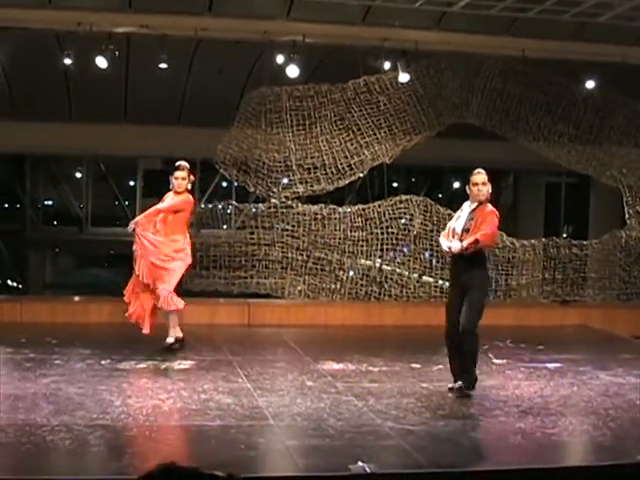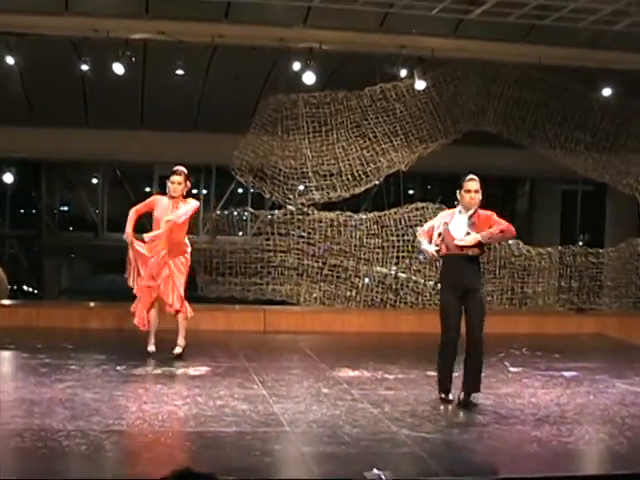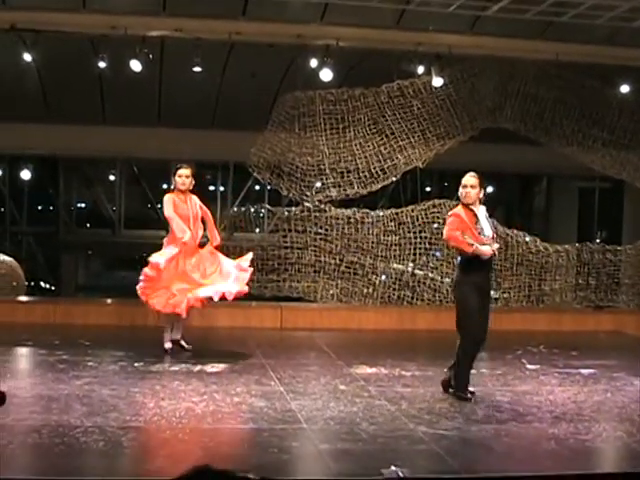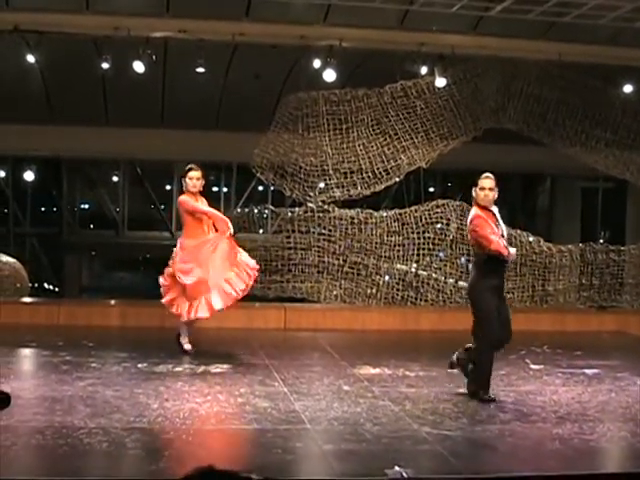
dt=0.5s
person 1, frame 1
left shoulder: (489, 213)
right shoulder: (461, 211)
left elbow: (487, 238)
right elbow: (446, 234)
left wrist: (462, 246)
right wrist: (447, 244)
left hip: (477, 277)
right hip: (457, 276)
left knee: (467, 327)
right knee: (452, 330)
left ankle: (467, 378)
right ankle: (461, 378)
person 1, frame 2
left shoulder: (485, 217)
right shoulder: (446, 216)
left elbow: (508, 230)
right elbow: (424, 231)
left wrist: (482, 236)
right wrist: (425, 245)
left hip: (473, 283)
right hip: (449, 282)
left knee: (475, 338)
right knee: (450, 336)
left ankle: (468, 391)
right ankle: (444, 388)
person 1, frame 3
left shoulder: (483, 214)
right shoulder: (457, 215)
right elbow: (450, 237)
left wrist: (492, 246)
right wrist: (475, 248)
left hip: (484, 281)
right hip: (467, 281)
left knee: (478, 336)
right knee: (471, 334)
left ankle: (453, 378)
right ankle: (460, 385)
person 1, frame 4
left shoulder: (493, 214)
right shoulder: (477, 216)
left elbow: (501, 243)
right elbow: (491, 244)
left wrist: (508, 250)
right wrist: (506, 252)
left hip: (495, 282)
right hip: (483, 283)
left knee: (503, 333)
right knee: (490, 335)
left ankle: (465, 359)
right ankle: (478, 386)
person 2, frame 1
left shoulder: (187, 200)
right shoulder: (168, 196)
left elbow: (159, 209)
right elbow: (159, 213)
left wrist: (138, 221)
right wrist: (148, 229)
left hip: (177, 250)
right hip: (161, 249)
left knee: (165, 290)
right knee: (158, 292)
left ankle: (174, 334)
right ankle: (176, 333)
person 2, frame 2
left shoulder: (188, 203)
right shoulder: (157, 200)
left elbow: (194, 206)
right elbow: (135, 211)
left wrist: (175, 218)
right wrist: (129, 231)
left hip: (177, 255)
right hip: (155, 254)
left knee: (176, 297)
right knee: (152, 297)
left ankle: (181, 341)
right ankle: (151, 341)
person 2, frame 3
left shoulder: (195, 200)
right shoulder: (170, 198)
left elbow: (207, 216)
right elbow: (169, 213)
left wrist: (214, 238)
right wrist: (182, 230)
left hip: (194, 251)
right hip: (176, 250)
left knee: (195, 295)
right knee: (177, 293)
left ankle: (177, 335)
right ankle: (167, 337)
person 2, frame 4
left shoulder: (202, 200)
right shoulder: (183, 200)
left elbow: (209, 222)
right elbow: (206, 211)
left wrist: (222, 231)
right wrist: (226, 222)
left hip: (205, 250)
right hip: (189, 250)
left knee: (203, 293)
right knee: (190, 294)
left ankle: (184, 332)
right ankle: (184, 339)
